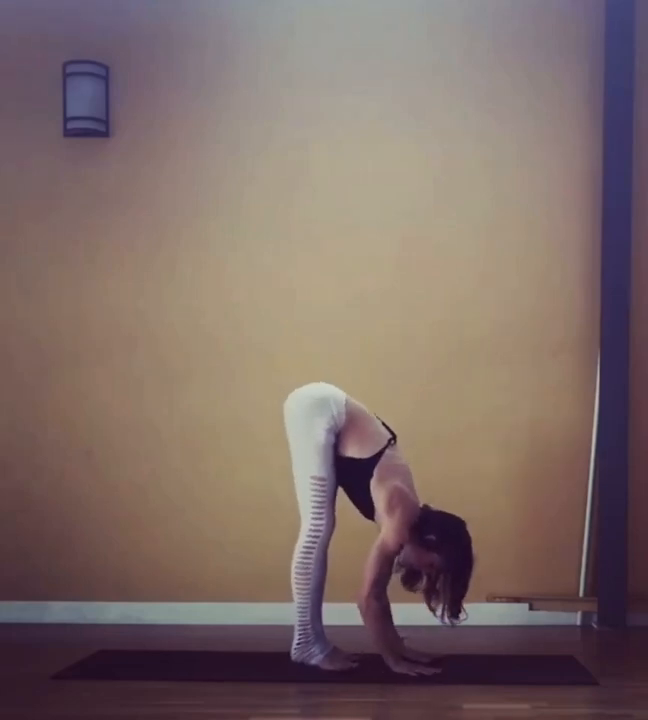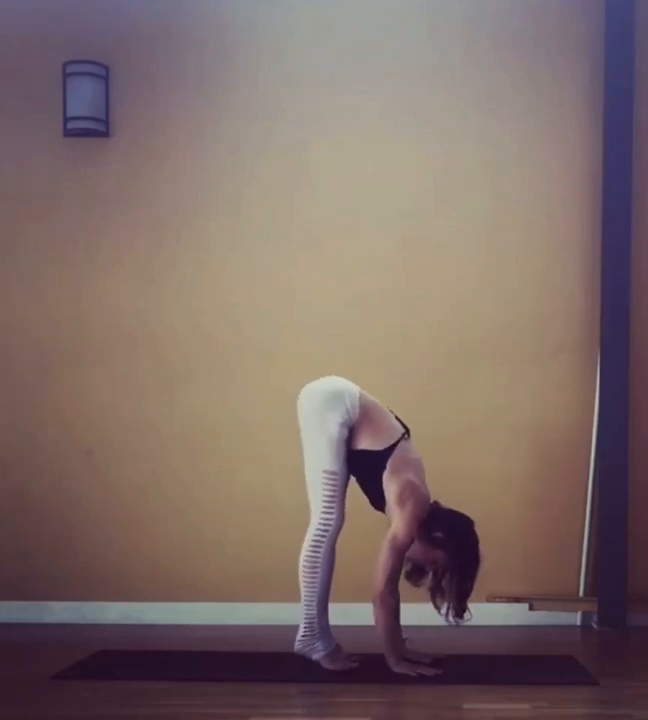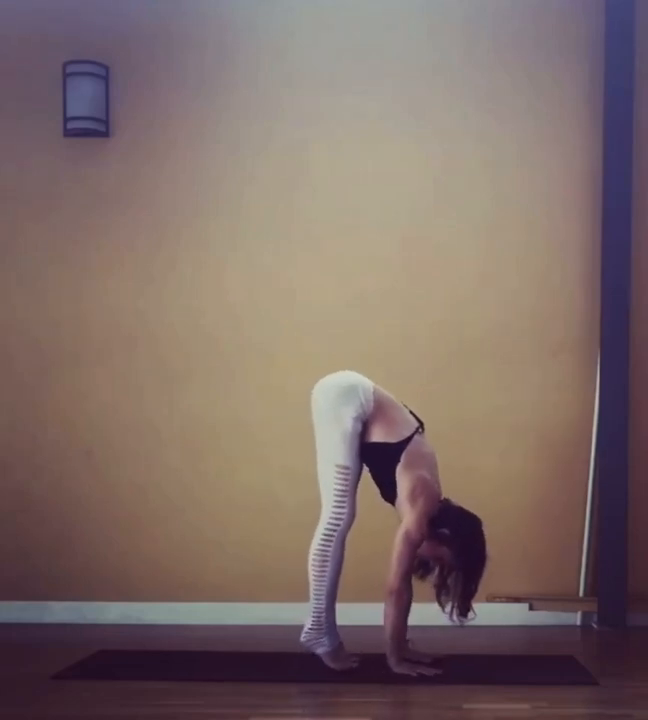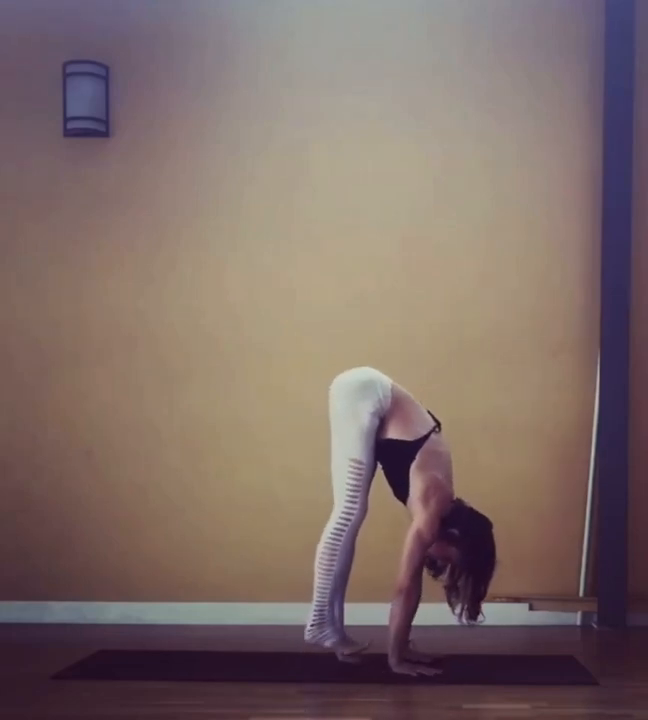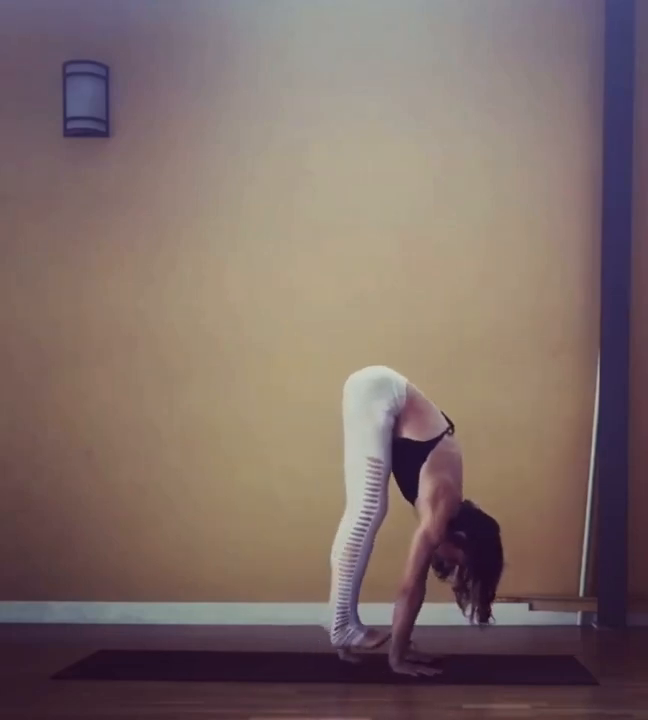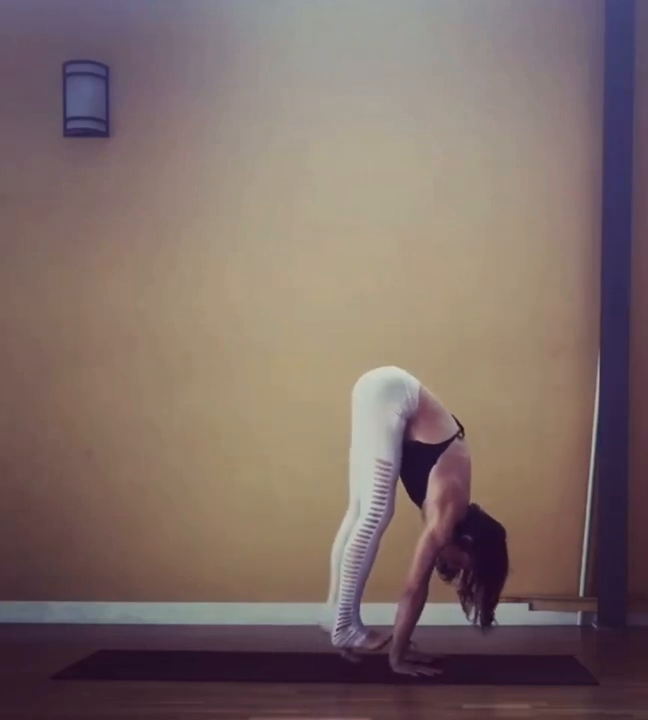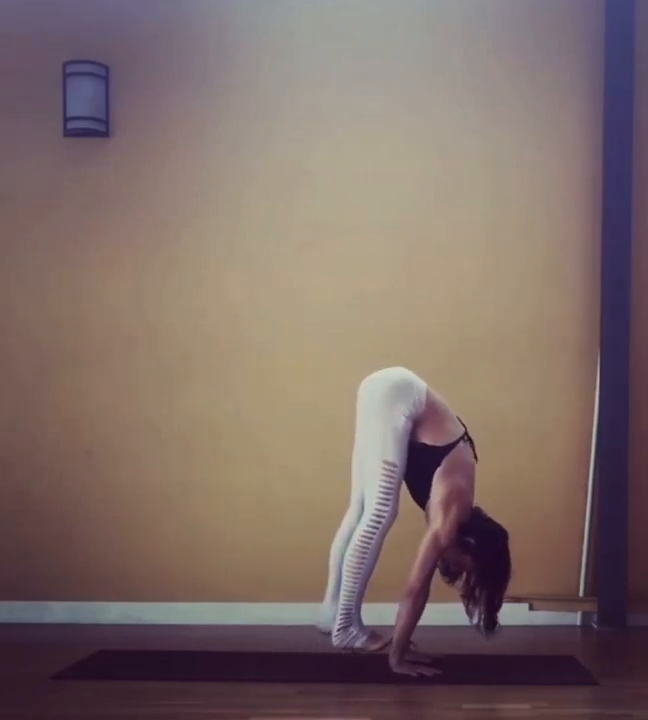
dt=0.3s
person 1, frame 1
left shoulder: (406, 519)
right shoulder: (400, 525)
left elbow: (377, 593)
right elbow: (368, 597)
left wrist: (396, 648)
right wrist: (392, 658)
left hip: (325, 410)
right hip: (317, 408)
left knee: (320, 530)
right knee: (317, 530)
left ankle: (314, 641)
right ankle: (307, 644)
person 1, frame 2
left shoulder: (416, 513)
right shoulder: (410, 519)
left elbow: (387, 588)
right elbow: (383, 592)
left wrist: (398, 648)
right wrist: (394, 658)
left hip: (338, 404)
right hip: (332, 401)
left knee: (329, 525)
right knee: (326, 524)
left ankle: (319, 638)
right ankle: (311, 638)
person 1, frame 3
left shoulder: (429, 510)
right shoulder: (420, 516)
left elbow: (401, 583)
right elbow: (396, 588)
left wrist: (400, 648)
right wrist: (395, 658)
left hip: (352, 398)
right hip: (345, 396)
left knee: (339, 519)
right knee: (338, 518)
left ankle: (326, 634)
right ankle: (318, 632)
person 1, frame 4
left shoulder: (439, 509)
right shoulder: (431, 516)
left elbow: (411, 579)
right elbow: (406, 588)
left wrist: (401, 648)
right wrist: (396, 657)
left hip: (369, 395)
right hip: (364, 393)
left knee: (349, 515)
right knee: (350, 514)
left ankle: (333, 627)
right ankle: (321, 624)
person 1, frame 5
left shoulder: (446, 509)
right shoulder: (439, 516)
left elbow: (414, 582)
right elbow: (410, 587)
left wrist: (402, 646)
right wrist: (397, 657)
left hip: (379, 392)
left knee: (360, 512)
right knee: (369, 514)
left ankle: (340, 617)
right ankle: (343, 624)
person 1, frame 6
left shoulder: (450, 511)
right shoulder: (445, 521)
left elbow: (417, 583)
right elbow: (414, 588)
left wrist: (401, 645)
right wrist: (397, 657)
left hip: (387, 392)
left knee: (362, 511)
right knee: (376, 516)
left ankle: (337, 615)
right ankle: (344, 625)
person 1, frame 7
left shoulder: (453, 513)
right shoulder: (449, 523)
left elbow: (419, 584)
right elbow: (415, 589)
right wrist: (398, 657)
left hip: (392, 393)
left knee: (363, 511)
right knee: (379, 516)
left ankle: (333, 611)
right ankle: (345, 626)
